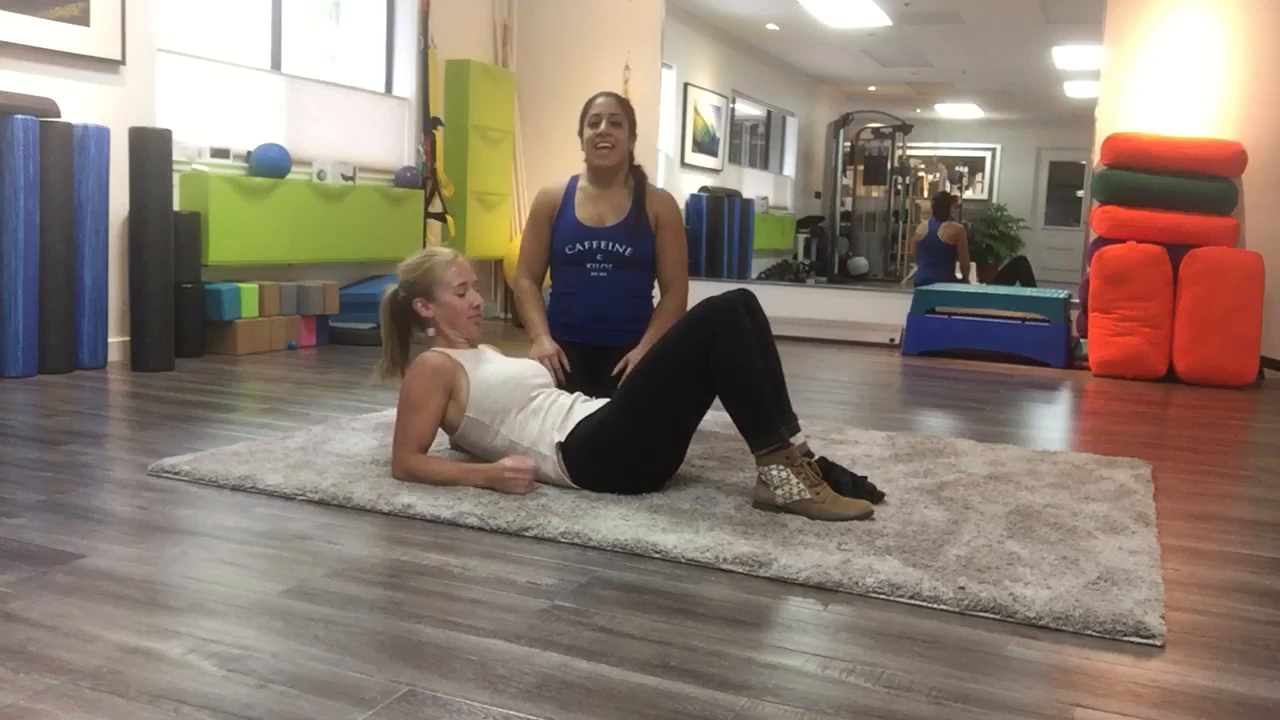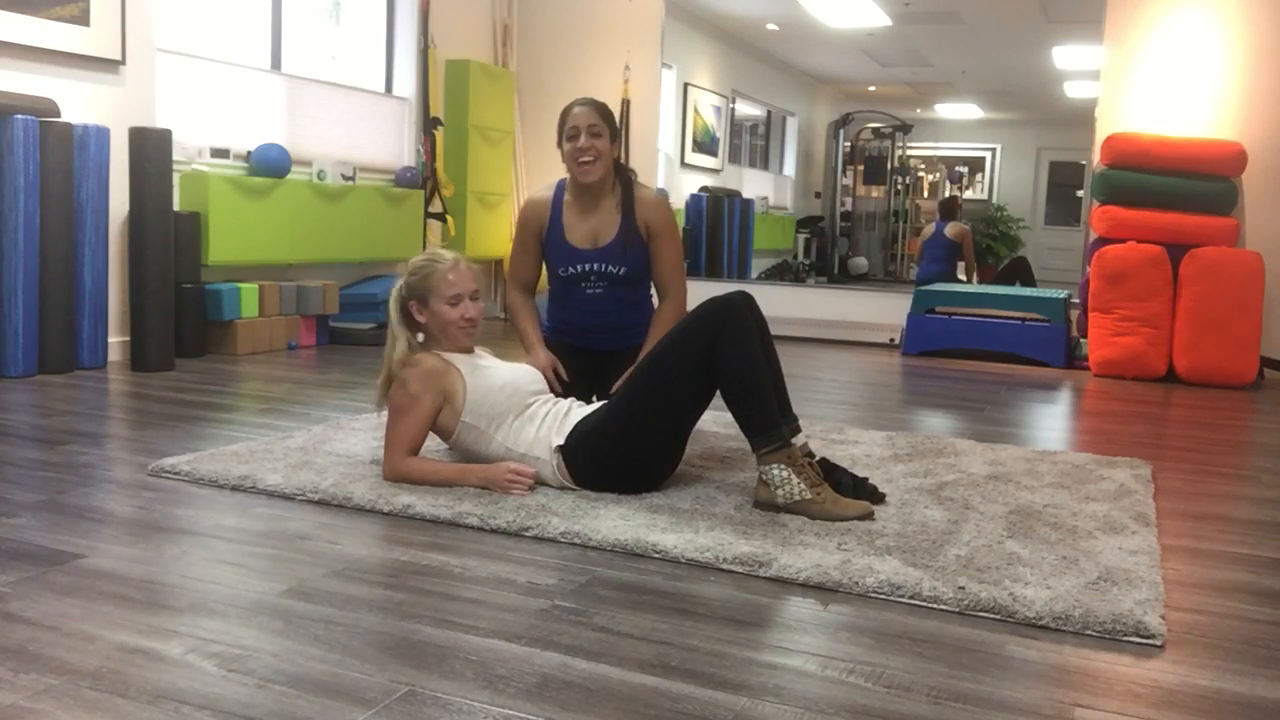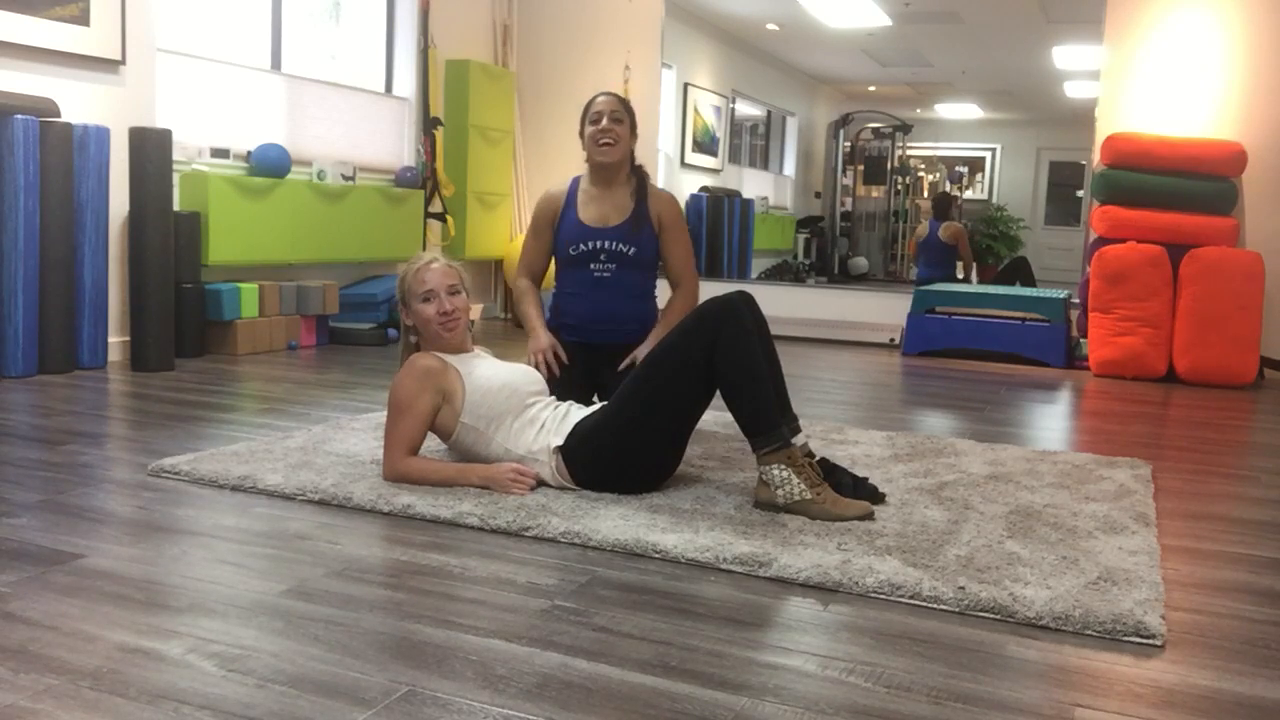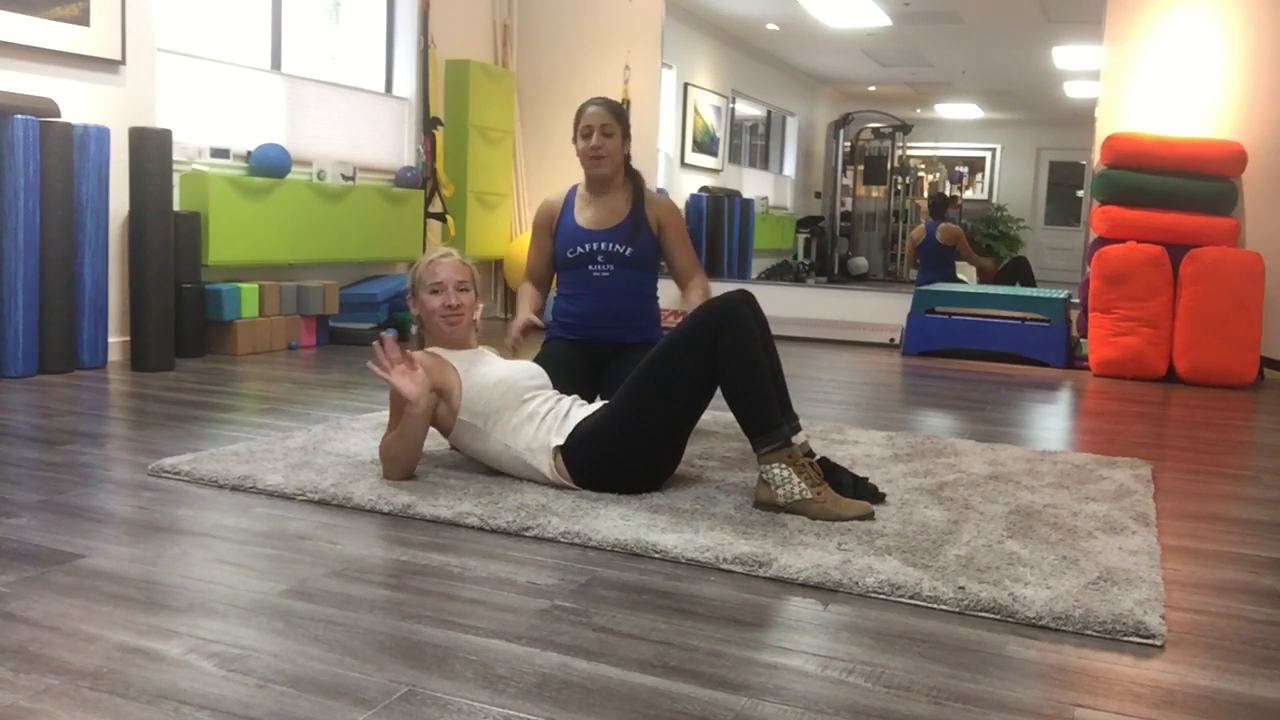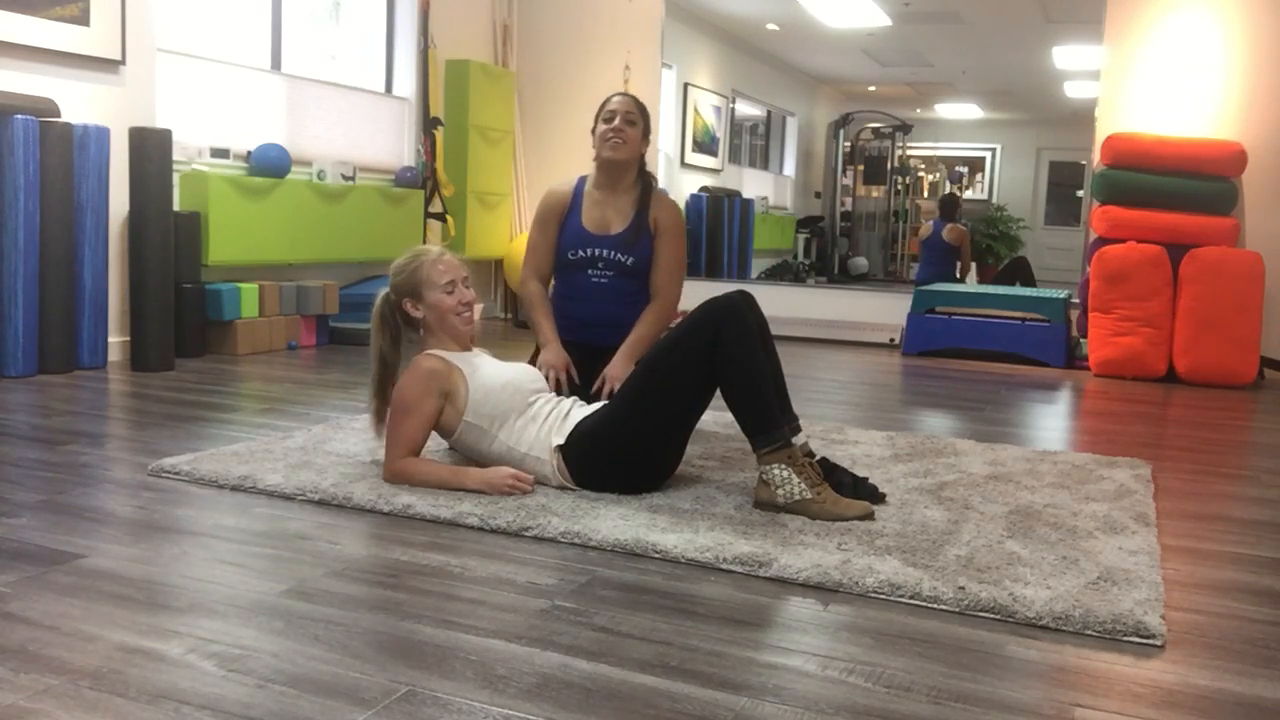
dt=1s
person 1, frame 1
left shoulder: (480, 354)
right shoulder: (433, 370)
right elbow: (406, 463)
right wrist: (488, 474)
left hip: (606, 437)
right hip: (595, 457)
left knee: (737, 306)
right knee: (719, 317)
left ankle: (792, 459)
right ankle: (783, 478)
person 1, frame 2
left shoulder: (475, 358)
right shoulder: (427, 371)
right elbow: (396, 465)
right wrist: (485, 474)
left hip: (600, 437)
right hip: (590, 457)
left knee: (735, 309)
right knee: (722, 317)
left ankle: (792, 460)
right ankle: (783, 476)
person 1, frame 3
left shoulder: (479, 357)
right shoulder: (424, 372)
right elbow: (396, 465)
right wrist: (485, 473)
left hip: (599, 440)
right hip: (590, 458)
left knee: (734, 308)
right knee: (721, 318)
left ankle: (793, 459)
right ankle: (783, 477)
person 1, frame 4
left shoulder: (484, 356)
right shoulder: (427, 368)
right elbow: (395, 467)
right wrist: (413, 404)
left hip: (602, 439)
right hip: (591, 456)
left knee: (736, 308)
right knee: (724, 318)
left ankle: (793, 460)
right ankle: (784, 477)
person 1, frame 5
left shoulder: (474, 359)
right shoulder: (427, 373)
right elbow: (397, 465)
right wrist: (477, 477)
left hip: (601, 438)
right hip: (592, 457)
left knee: (736, 309)
right knee: (723, 318)
left ankle: (792, 462)
right ankle: (783, 476)
person 2, frame 1
left shoulder: (658, 205)
right shoulder: (552, 200)
left elbow: (675, 291)
right elbow: (526, 279)
left wrist: (646, 348)
right wrist: (541, 338)
left hip: (628, 353)
right hip: (564, 349)
person 2, frame 2
left shoulder: (650, 207)
right shoulder: (539, 209)
left elbow: (673, 296)
right elbow: (519, 290)
right wrist: (536, 349)
left hip: (629, 351)
right hip: (563, 348)
person 2, frame 3
left shoulder: (659, 205)
right shoulder: (555, 202)
left elbow: (685, 286)
right elbow: (526, 277)
left wrist: (657, 344)
right wrist: (536, 332)
left hip: (631, 349)
right hip: (567, 345)
person 2, frame 4
left shoulder: (657, 209)
right shoulder: (553, 210)
left elbow: (692, 277)
right elbow: (533, 281)
left wrist: (693, 313)
right wrist: (525, 312)
left hip: (635, 346)
right hip: (569, 344)
person 2, frame 5
left shoulder: (663, 212)
right shoulder: (559, 200)
left elbow: (664, 298)
right elbow: (532, 279)
left wrist: (625, 358)
right wrist: (550, 345)
left hip: (630, 351)
right hip: (566, 346)
